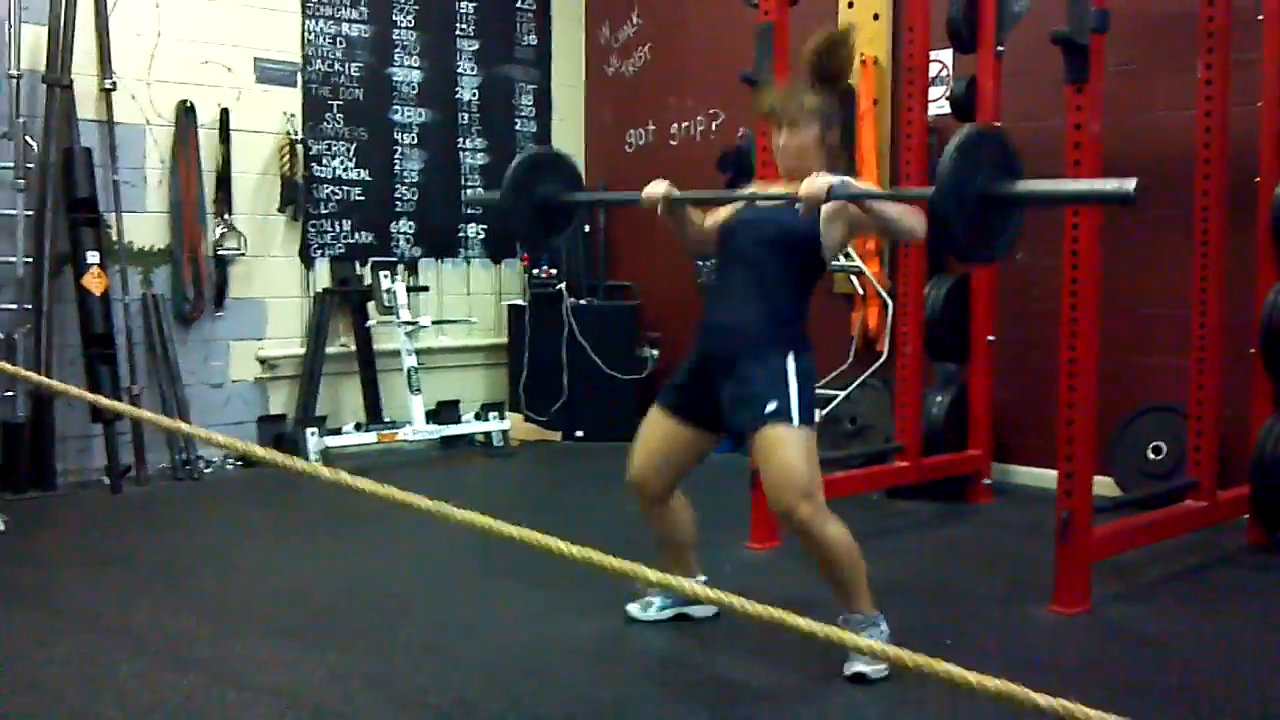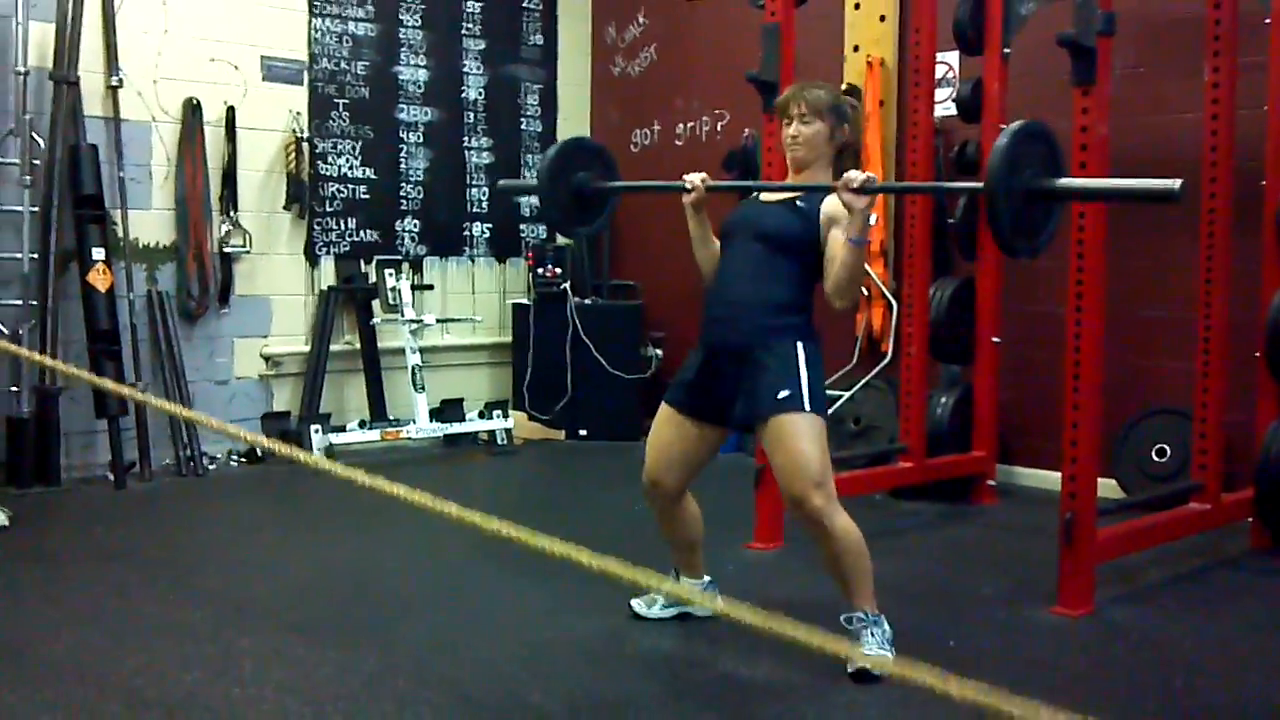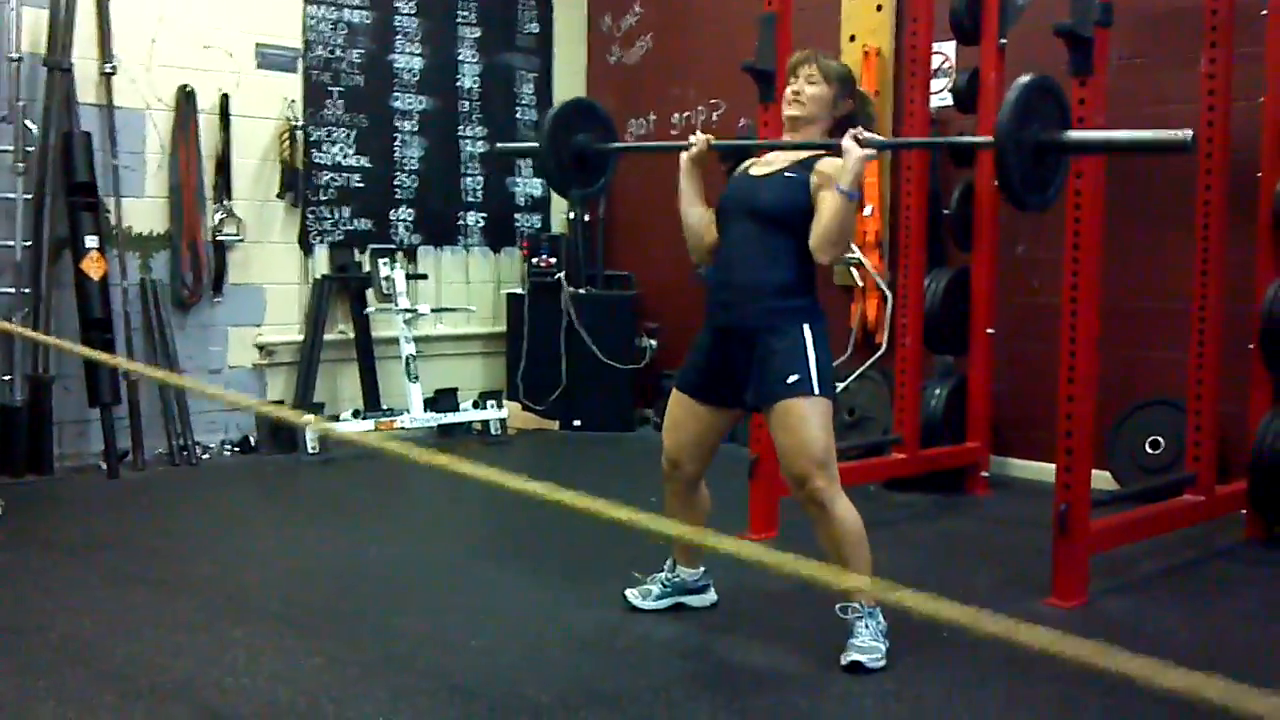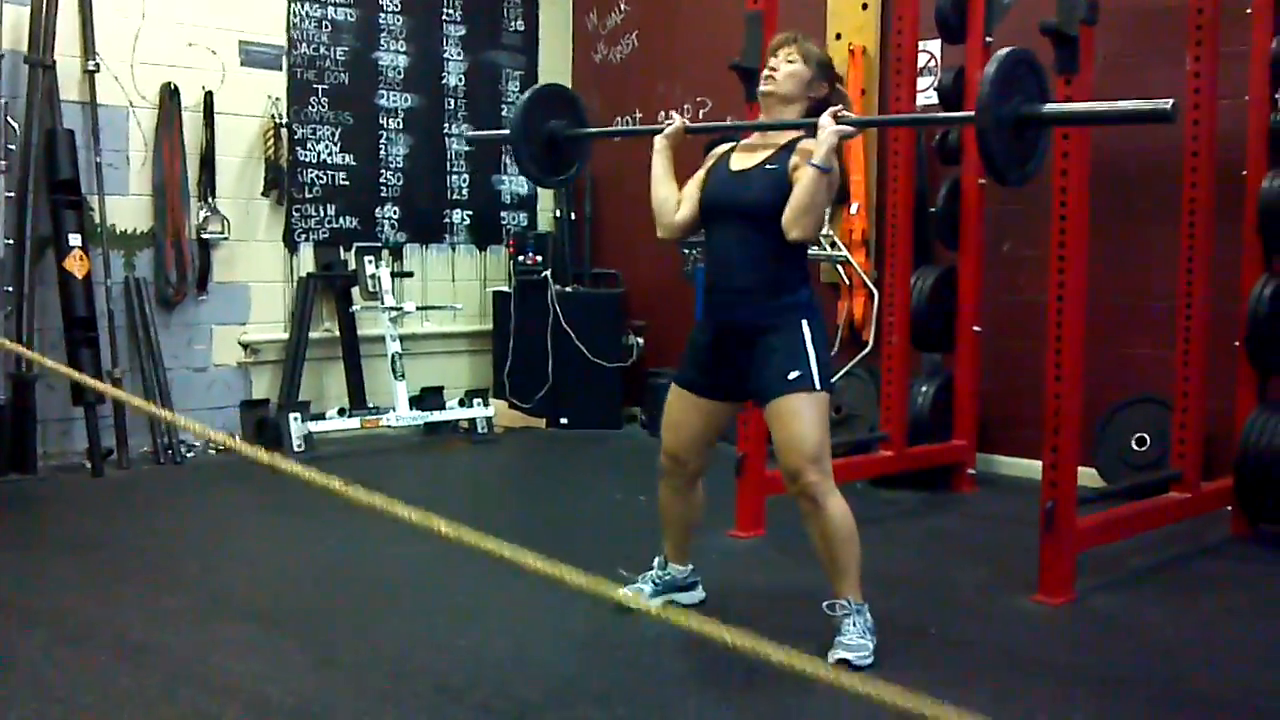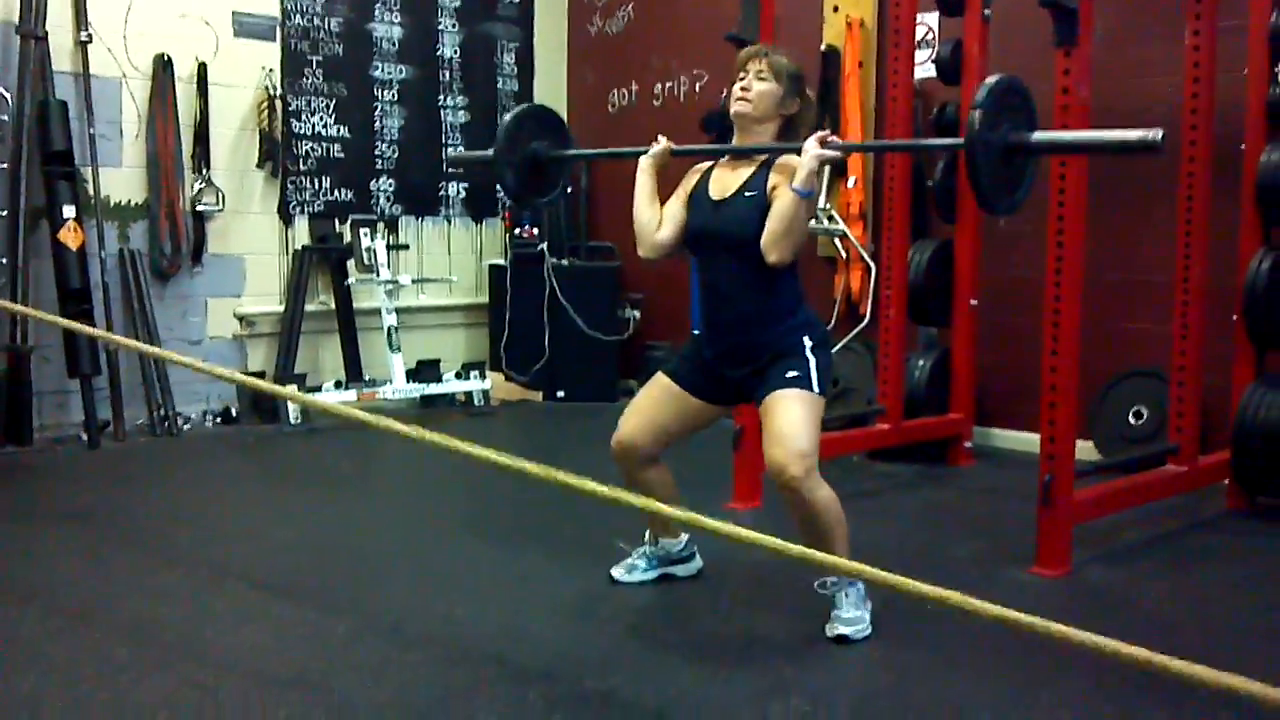
dt=0.3s
person 1, frame 1
left shoulder: (836, 199)
right shoulder: (756, 198)
left elbow: (913, 227)
right elbow: (701, 235)
left wrist: (839, 193)
right wrist: (669, 204)
left hip: (770, 362)
right hip: (706, 360)
left knee: (799, 506)
right knee: (646, 481)
left ankle: (867, 621)
right ankle: (687, 586)
person 1, frame 2
left shoulder: (838, 205)
right shoulder: (761, 196)
left elbow: (842, 295)
left wrist: (856, 220)
right wrist: (695, 212)
left hip: (780, 354)
right hip: (712, 353)
left knee: (812, 500)
right knee: (660, 481)
left ankle: (870, 622)
right ankle: (694, 584)
person 1, frame 3
left shoulder: (830, 169)
right shoulder: (750, 166)
left elbow: (826, 251)
right elbow: (703, 245)
left wrist: (851, 172)
right wrist: (689, 170)
left hip: (787, 335)
right hip: (719, 334)
left knee: (815, 483)
right knee: (678, 464)
left ankle: (865, 614)
right ankle: (688, 575)
person 1, frame 4
left shoulder: (809, 152)
right shoulder: (721, 154)
left elbow: (798, 229)
right elbow: (670, 224)
left wrist: (825, 149)
right wrist: (663, 147)
left hip: (785, 331)
right hip: (717, 331)
left knee: (807, 477)
right knee: (677, 461)
left ankle: (852, 611)
right ankle: (677, 573)
person 1, frame 5
left shoulder: (785, 172)
right shoulder: (701, 174)
left elbow: (777, 252)
right elbow: (652, 245)
left wrist: (807, 173)
right wrist: (647, 166)
left hip: (785, 347)
right hip: (714, 346)
left knee: (792, 468)
right knee: (630, 443)
left ankle: (847, 586)
right ankle: (670, 547)
